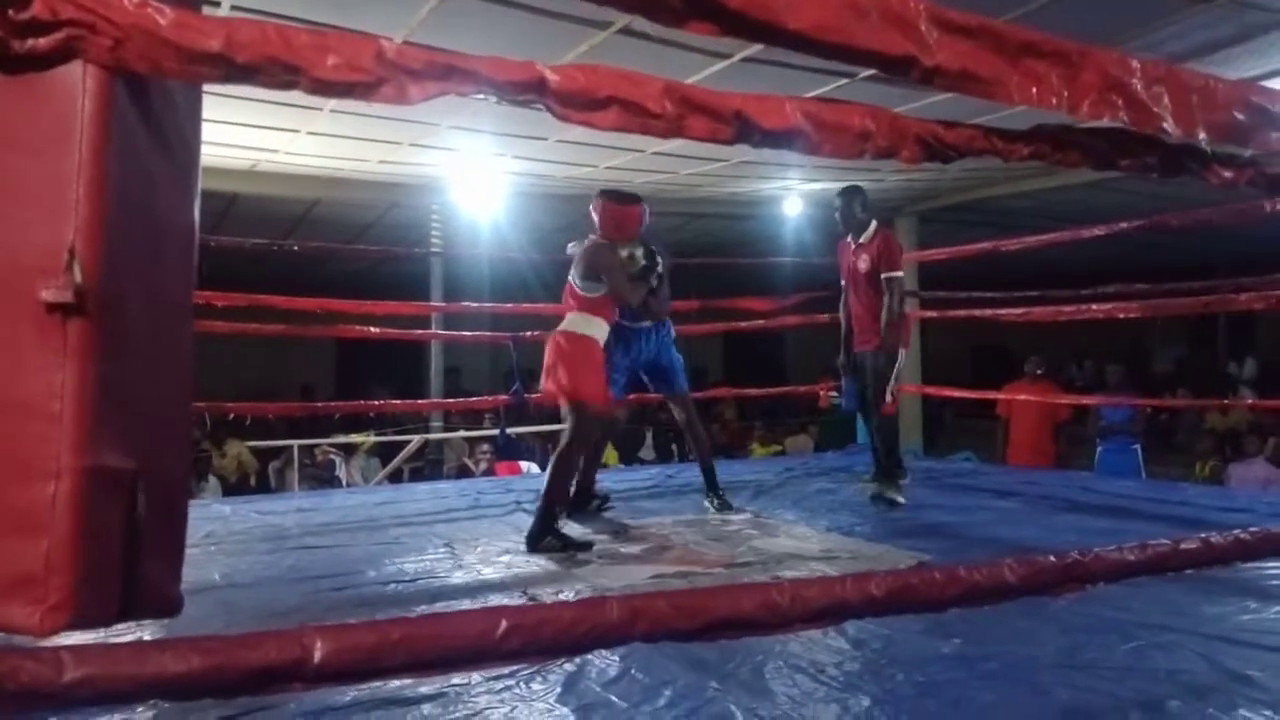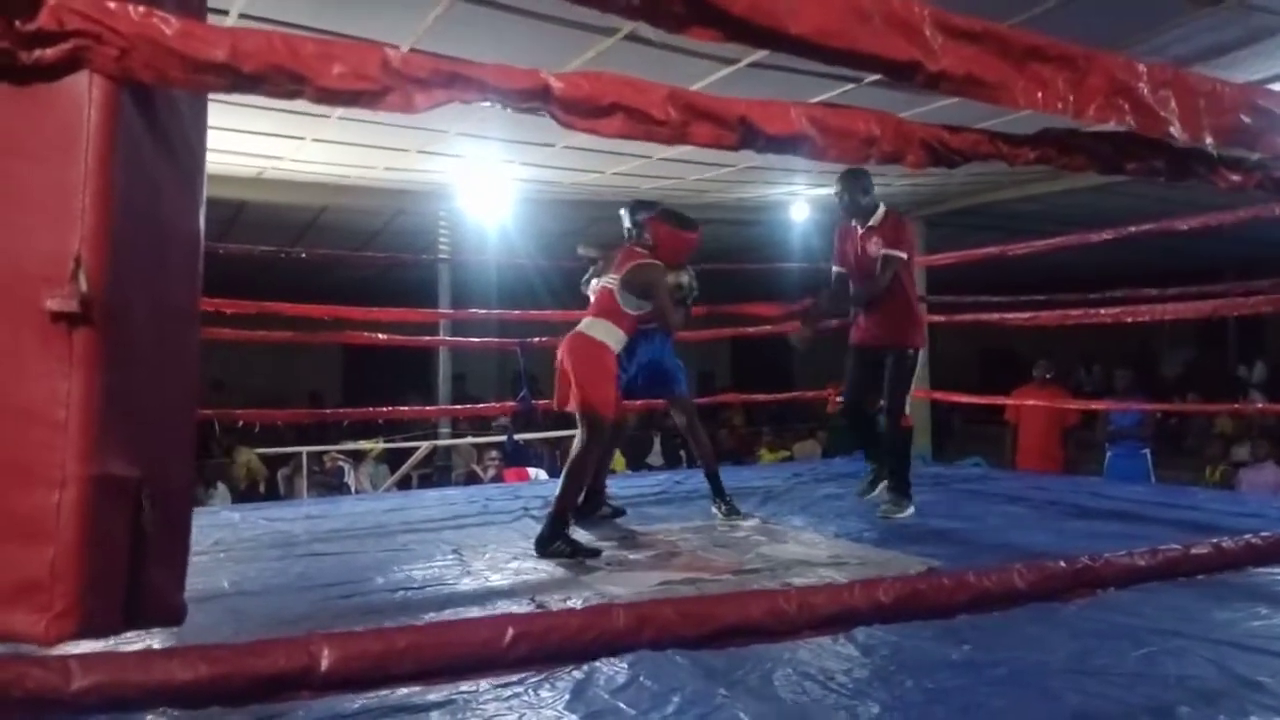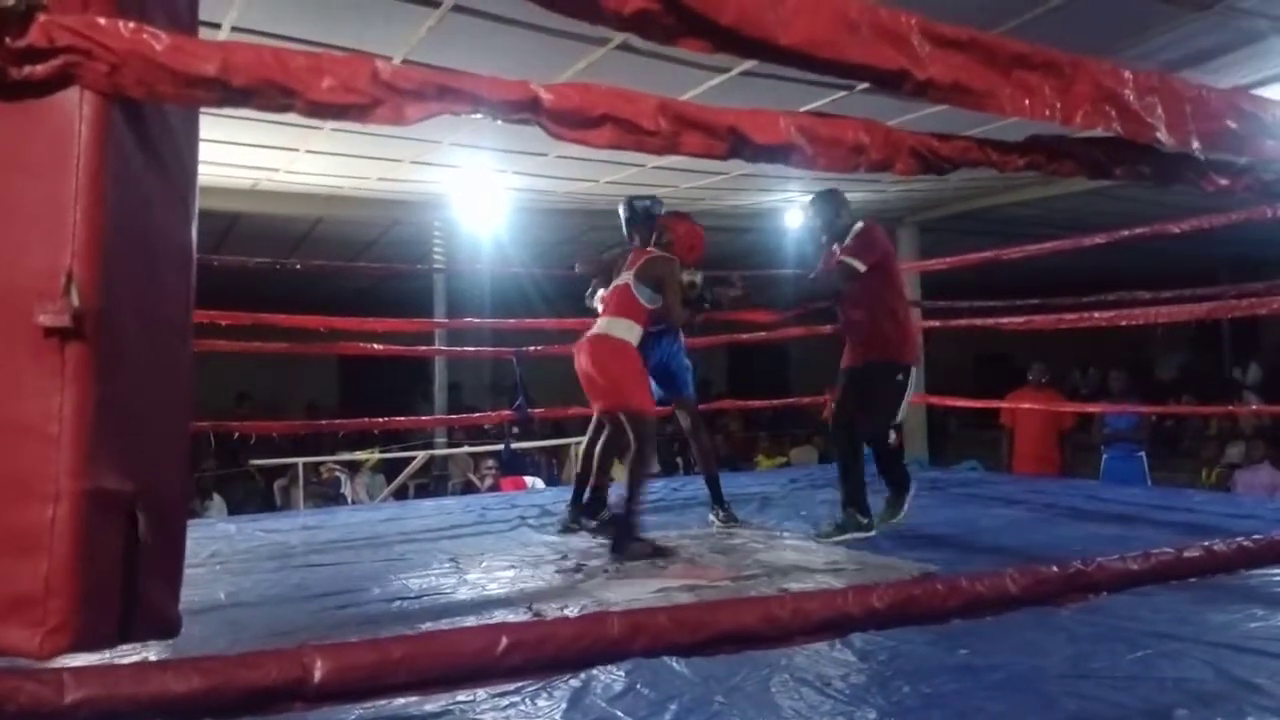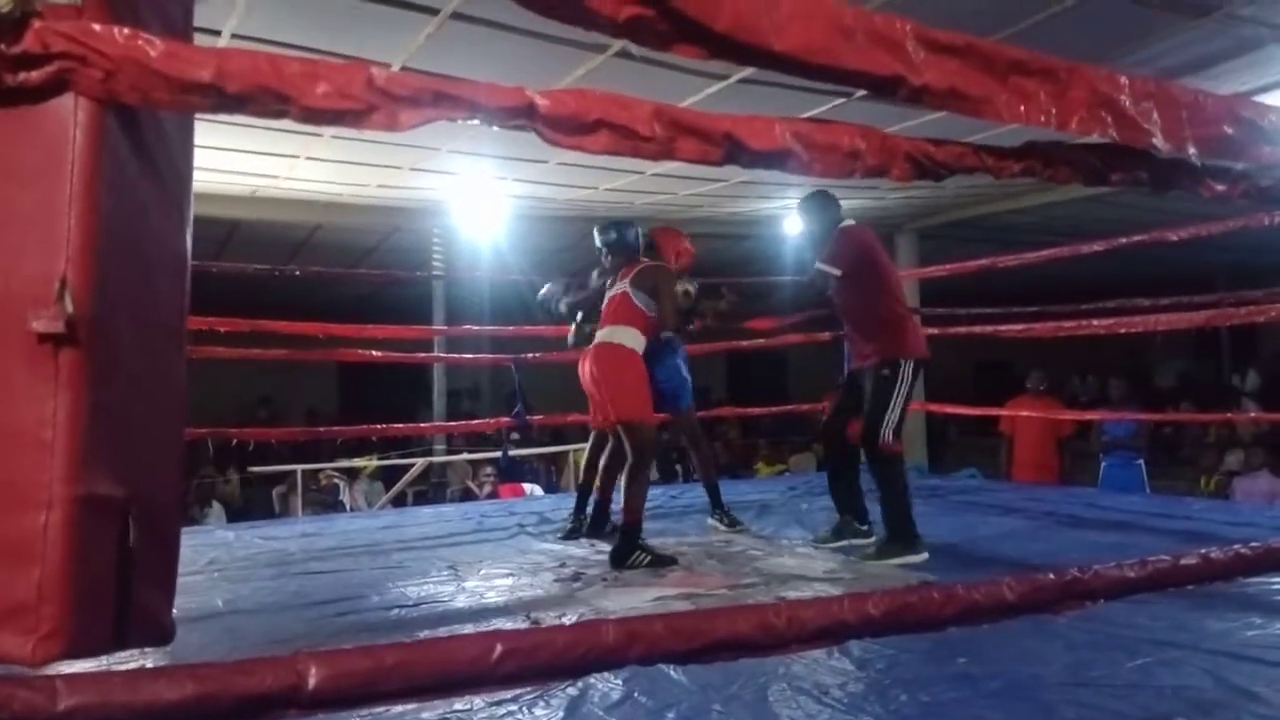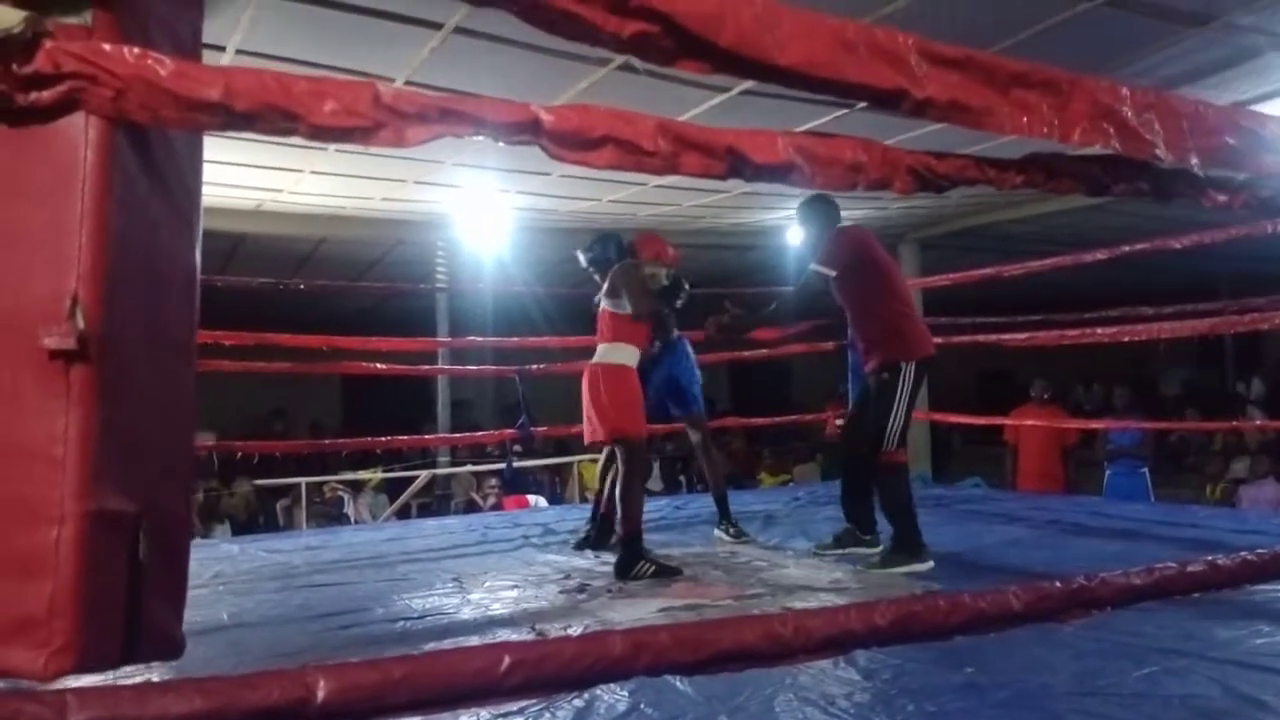
dt=0.3s
person 1, frame 1
left shoulder: (593, 248)
right shoulder: (603, 252)
right elbow: (628, 299)
right wrist: (645, 282)
left hip: (578, 345)
right hip: (577, 346)
left knee: (591, 424)
right knee: (582, 431)
left ankle: (575, 494)
right ankle: (543, 527)
person 1, frame 2
left shoulder: (626, 253)
right shoulder: (653, 272)
right elbow: (671, 323)
right wrist: (680, 305)
left hip: (583, 345)
right hip: (593, 351)
left knee: (597, 433)
right knee: (594, 439)
right ankle: (553, 532)
person 1, frame 3
left shoulder: (629, 258)
right shoulder: (665, 263)
right elbow: (674, 318)
right wrist: (690, 306)
left hip: (591, 347)
right hip: (615, 350)
left knee: (615, 429)
right knee: (643, 436)
right ankle: (624, 528)
person 1, frame 4
left shoulder: (620, 276)
right shoulder: (662, 273)
left elbow: (569, 307)
right elbow: (668, 324)
left wrist: (557, 297)
left hip: (595, 358)
right hip: (619, 360)
left knee: (622, 442)
right knee: (642, 450)
right ankle: (628, 544)
person 1, frame 5
left shoulder: (610, 286)
right shoulder: (628, 270)
right elbow: (639, 309)
right wrist: (662, 301)
left hip: (602, 372)
right hip: (615, 374)
left knee: (619, 454)
right knee: (635, 461)
left ankle: (604, 526)
right ankle: (632, 555)
person 2, frame 1
left shoulder: (885, 242)
right shoulder: (844, 248)
left elbow: (893, 299)
left wrist: (883, 346)
right wrist: (846, 347)
left hip: (887, 340)
right hip: (861, 342)
left knee: (880, 403)
right knee: (867, 407)
left ankle: (890, 480)
right ankle: (888, 468)
person 2, frame 2
left shoulder: (896, 225)
right shoulder: (845, 233)
left elbow: (881, 282)
right elbow: (838, 285)
left wrist: (816, 315)
right wrist: (810, 316)
left hip: (901, 333)
right hip: (865, 335)
left knee: (895, 411)
right knee: (853, 407)
left ankle: (900, 493)
right ankle: (881, 463)
person 2, frame 3
left shoulder: (870, 237)
right shoulder: (834, 249)
left elbow: (825, 284)
right elbow: (820, 289)
left hip: (893, 351)
right hip: (858, 353)
left knee: (878, 429)
right knee: (844, 428)
left ankle: (899, 488)
right ankle: (857, 515)
person 2, frame 4
left shoulder: (849, 237)
right shoulder: (841, 244)
left hip: (895, 352)
right hip: (868, 356)
left knee: (875, 437)
right knee: (834, 431)
left ankle: (904, 537)
right ankle: (854, 521)
person 2, frame 5
left shoulder: (844, 239)
right shoulder: (847, 245)
left elbow: (802, 296)
left hip: (901, 354)
right hip: (883, 356)
left knee: (884, 448)
right knee: (855, 441)
left ankle: (911, 546)
right ankle: (862, 530)
person 3, frame 1
left shoulder: (653, 259)
left elbow: (659, 310)
left wrist: (641, 278)
left hip: (656, 337)
right hip: (620, 338)
left knee: (686, 412)
left ankle: (712, 489)
right ankle: (584, 490)
person 3, frame 2
left shoulder: (674, 275)
left elbow: (677, 323)
right elbow: (588, 284)
left wrist: (682, 297)
right wrist: (596, 284)
left hip: (658, 341)
right hip: (624, 341)
left knee: (688, 417)
left ankle: (720, 495)
right ankle: (593, 497)
person 3, frame 3
left shoulder: (682, 274)
right elbow: (593, 296)
left wrist: (693, 298)
left hip: (667, 344)
left knee: (692, 421)
left ankle: (718, 502)
right ankle: (581, 503)
person 3, frame 4
left shoulder: (676, 287)
left elbow: (677, 325)
left wrist: (685, 309)
left hip: (664, 355)
left knee: (691, 431)
left ankle: (717, 508)
right ankle: (582, 513)
person 3, frame 5
left shoulder: (668, 284)
left hip: (673, 354)
right hip: (644, 363)
left knee: (701, 436)
left ankle: (725, 518)
right ankle: (599, 523)
